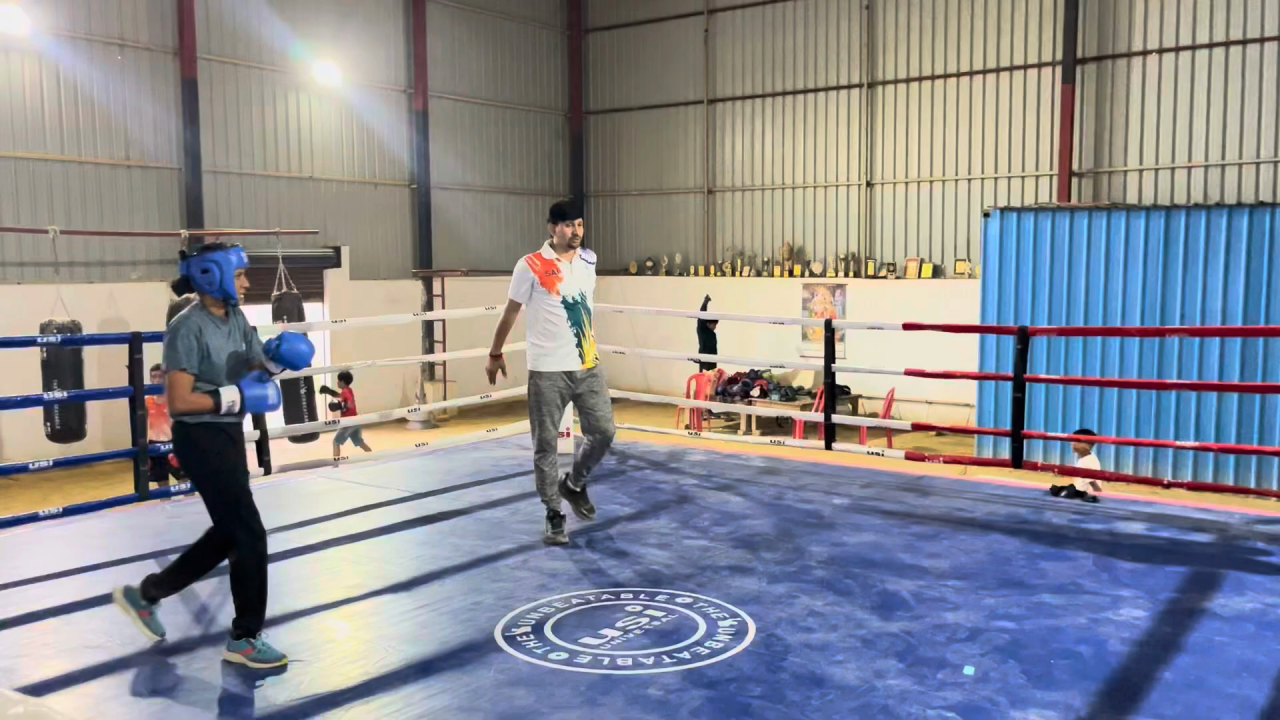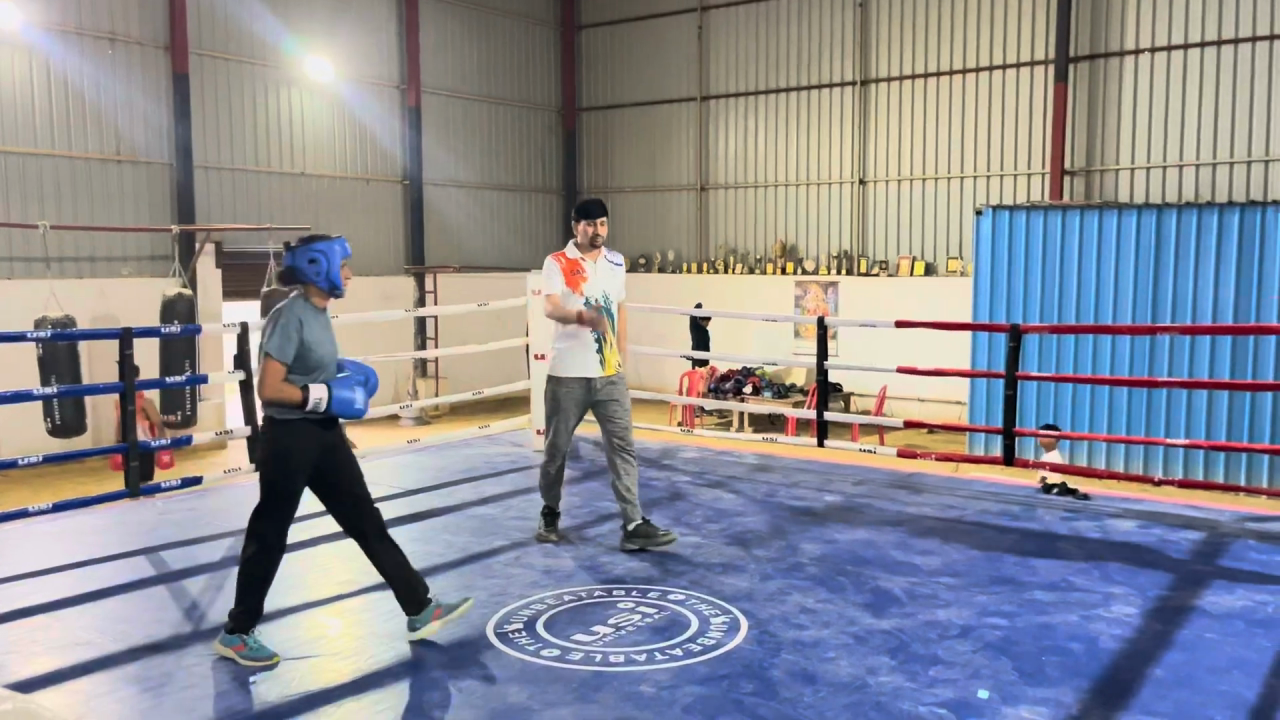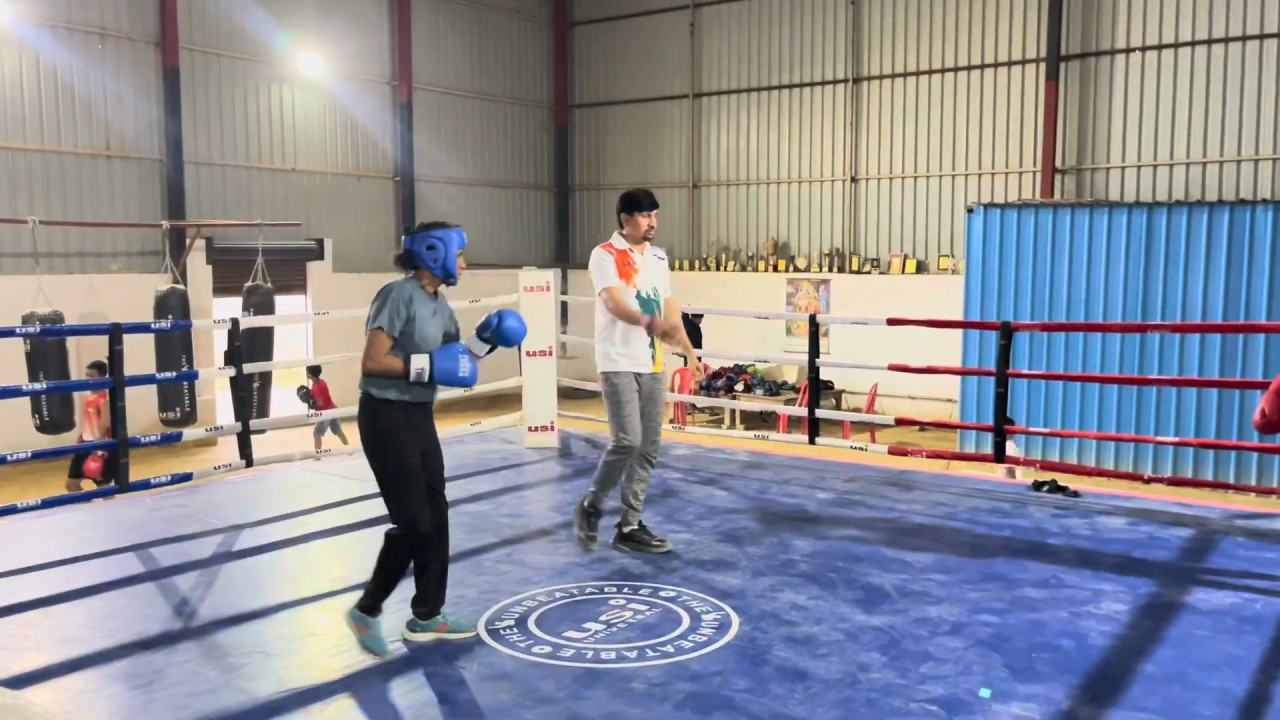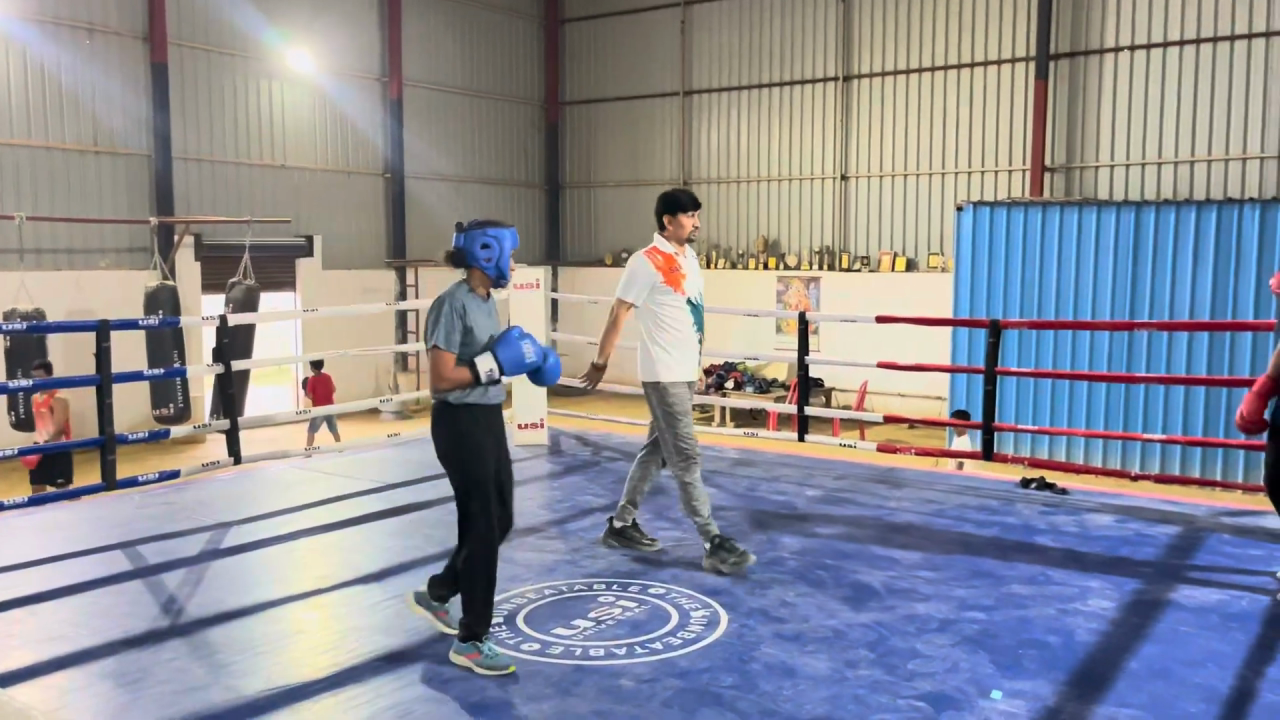
dt=0.4s
person 1, frame 1
left shoulder: (235, 321)
right shoulder: (186, 328)
left elbow: (260, 366)
right elbow: (179, 401)
left wrist: (282, 356)
right wrist: (237, 397)
left hip: (228, 436)
right hip: (200, 441)
left knee: (225, 535)
right knee: (247, 535)
left ankle: (143, 594)
right ankle: (245, 638)
person 1, frame 2
left shoulder: (318, 315)
right shoulder: (289, 318)
right elbow: (270, 389)
left wrist: (345, 375)
right wrist: (326, 397)
left hip: (325, 435)
right hip: (287, 438)
left knee: (367, 521)
right knee: (270, 534)
left ankle: (419, 608)
right ankle: (236, 634)
person 1, frame 3
left shoulder: (438, 303)
right shoulder: (397, 296)
left elbow: (454, 364)
right elbow: (373, 361)
left wrist: (486, 340)
right wrist: (429, 365)
left hip: (419, 416)
right hip: (386, 415)
left knee: (434, 515)
right knee: (413, 521)
left ankle: (428, 615)
right ankle: (367, 610)
person 1, frame 4
left shoulder: (486, 301)
right shoulder: (452, 303)
right elbow: (442, 378)
left wrist: (523, 359)
right wrist: (496, 362)
left hip: (489, 421)
right hip: (461, 424)
left knee: (498, 520)
right knee: (482, 527)
left ankle: (436, 595)
right ankle: (469, 642)
person 2, frame 1
left shoulder: (589, 261)
right shoulder: (530, 266)
right elbow: (511, 312)
right wrist: (496, 353)
left hip: (588, 365)
right hip: (547, 369)
left knee: (603, 432)
right knee: (546, 445)
left ankle: (574, 484)
right ankle: (555, 514)
person 2, frame 2
left shoulder: (617, 263)
right shoulder: (557, 263)
right elbow: (551, 307)
left wrist: (620, 353)
right wrist: (580, 317)
left hip: (610, 372)
right hip: (567, 373)
left knee: (622, 446)
right knee: (557, 447)
left ankle: (634, 525)
right ankle: (550, 514)
person 2, frame 3
left shoulder: (658, 258)
right shoulder: (605, 255)
right elbow: (614, 303)
left wrist: (689, 351)
right wrist: (651, 323)
left hip: (654, 367)
right hip: (618, 364)
left knee: (648, 449)
right knee: (627, 442)
left ankle: (631, 526)
right ankle: (591, 505)
person 2, frame 4
left shoulder: (690, 256)
right shoulder: (647, 262)
right elbow: (619, 315)
left wrist: (699, 359)
right wrist: (600, 363)
left hip: (686, 372)
right hip: (663, 376)
left knee: (657, 451)
right knee: (686, 457)
left ankle: (621, 523)
right ankle: (713, 542)
